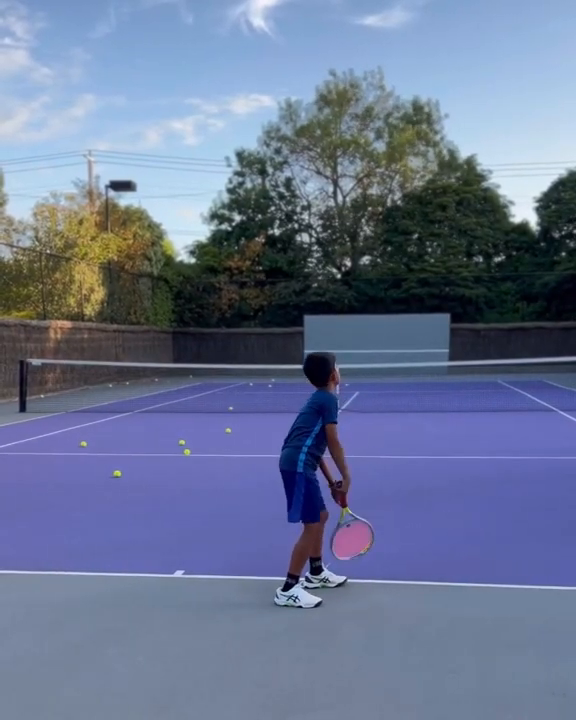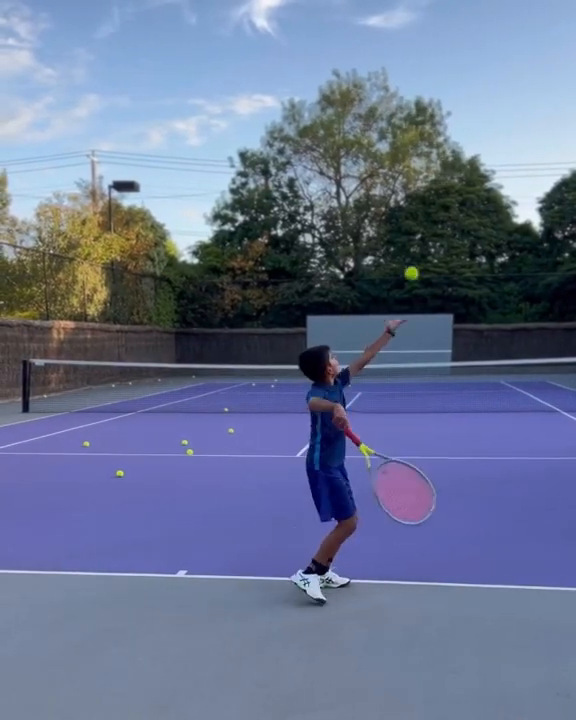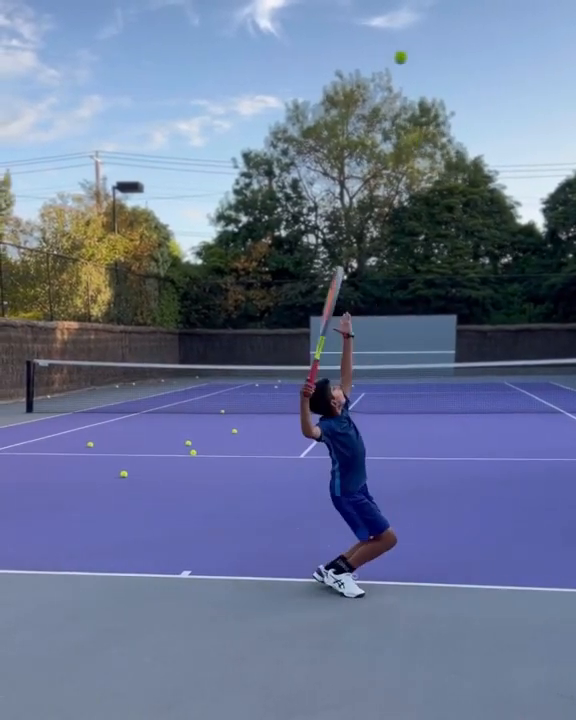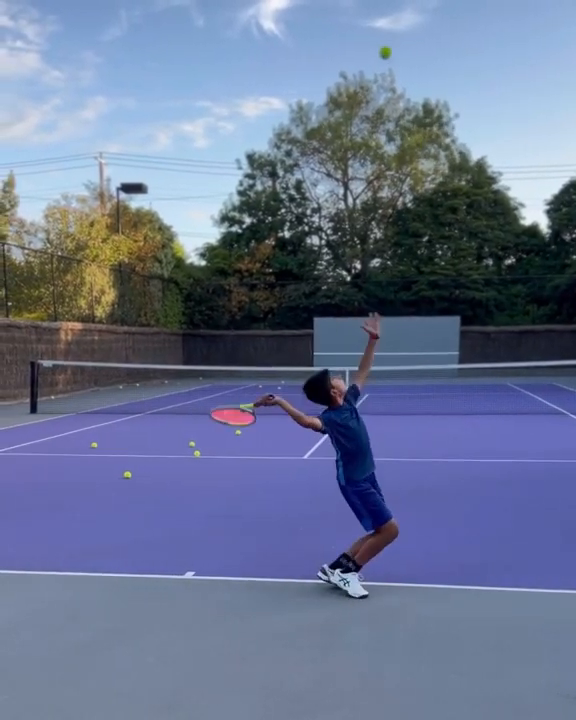
dt=0.3s
person 1, frame 1
left shoulder: (319, 398)
right shoulder: (328, 400)
right elbow: (333, 442)
left wrist: (332, 479)
right wrist: (345, 476)
left hip: (300, 464)
right hip: (299, 467)
left knee: (320, 517)
right knee: (312, 526)
left ankle: (316, 573)
right ankle: (288, 589)
person 1, frame 2
left shoulder: (336, 384)
right shoulder: (318, 392)
left elbow: (363, 359)
right elbow: (314, 404)
left wrist: (388, 334)
right wrist: (334, 410)
left hip: (335, 464)
right hip: (322, 466)
left knee: (346, 520)
right knee: (348, 523)
left ankle: (320, 572)
right ankle: (307, 574)
person 1, frame 3
left shoulder: (342, 414)
right shoulder: (329, 426)
left elbow: (347, 373)
right elbow: (308, 431)
left wrist: (348, 337)
right wrist: (305, 400)
left hip: (359, 489)
right hip: (348, 493)
left knee: (378, 539)
right knee: (387, 538)
left ankle: (331, 568)
right ankle: (337, 571)
person 1, frame 4
left shoulder: (348, 402)
right shoulder: (331, 418)
left elbow: (362, 373)
right elbow: (306, 421)
left wrist: (373, 340)
right wrist: (280, 402)
left hip: (366, 478)
right hip: (355, 483)
left knee: (379, 532)
right knee: (389, 530)
left ankle: (338, 567)
right ankle: (344, 571)
